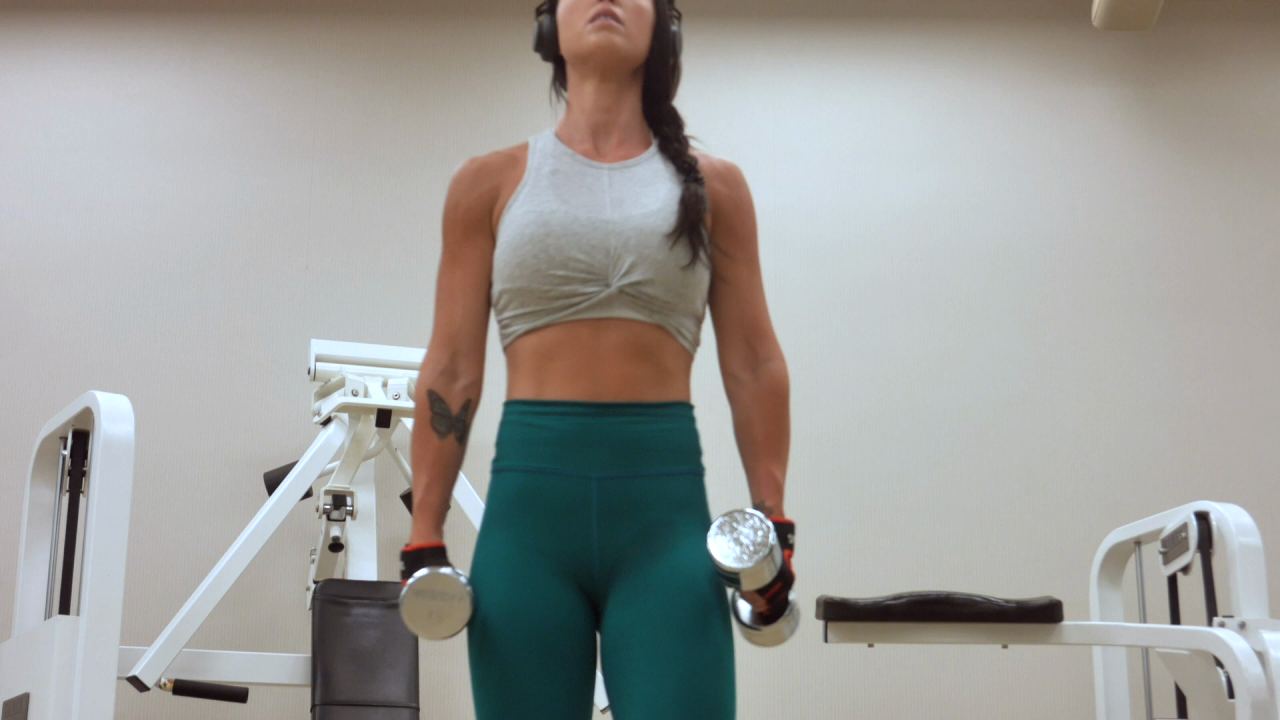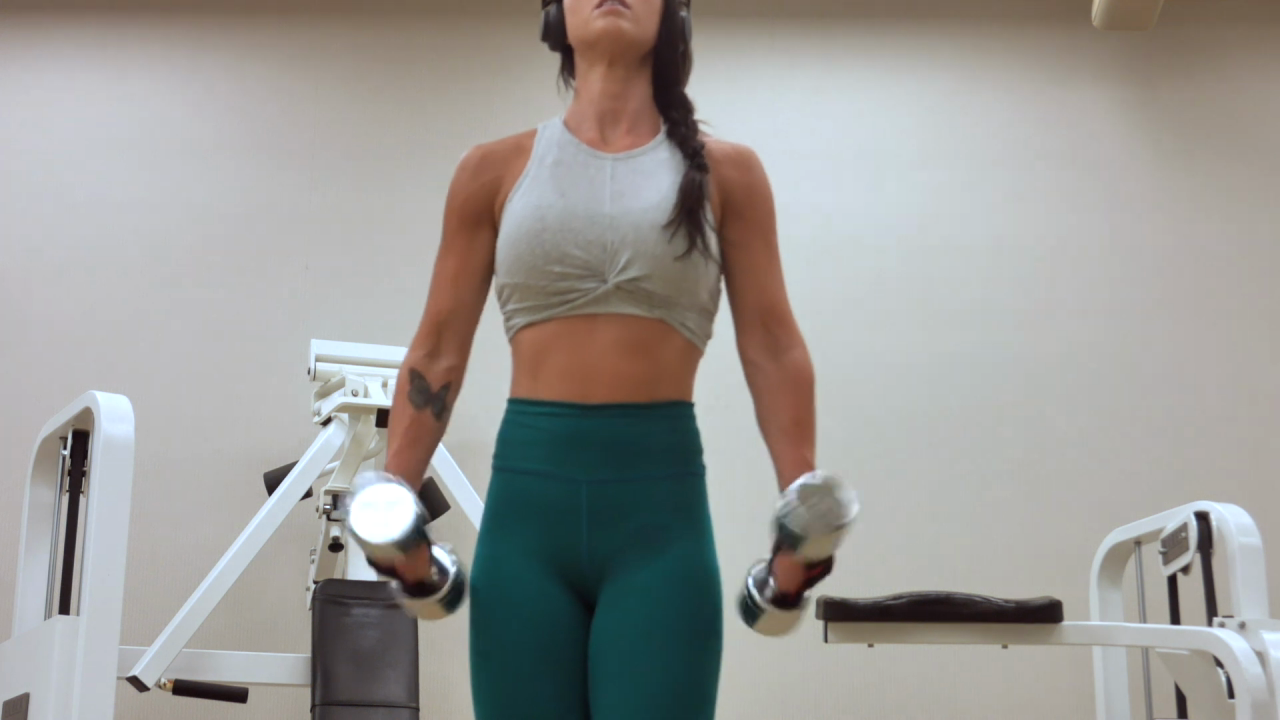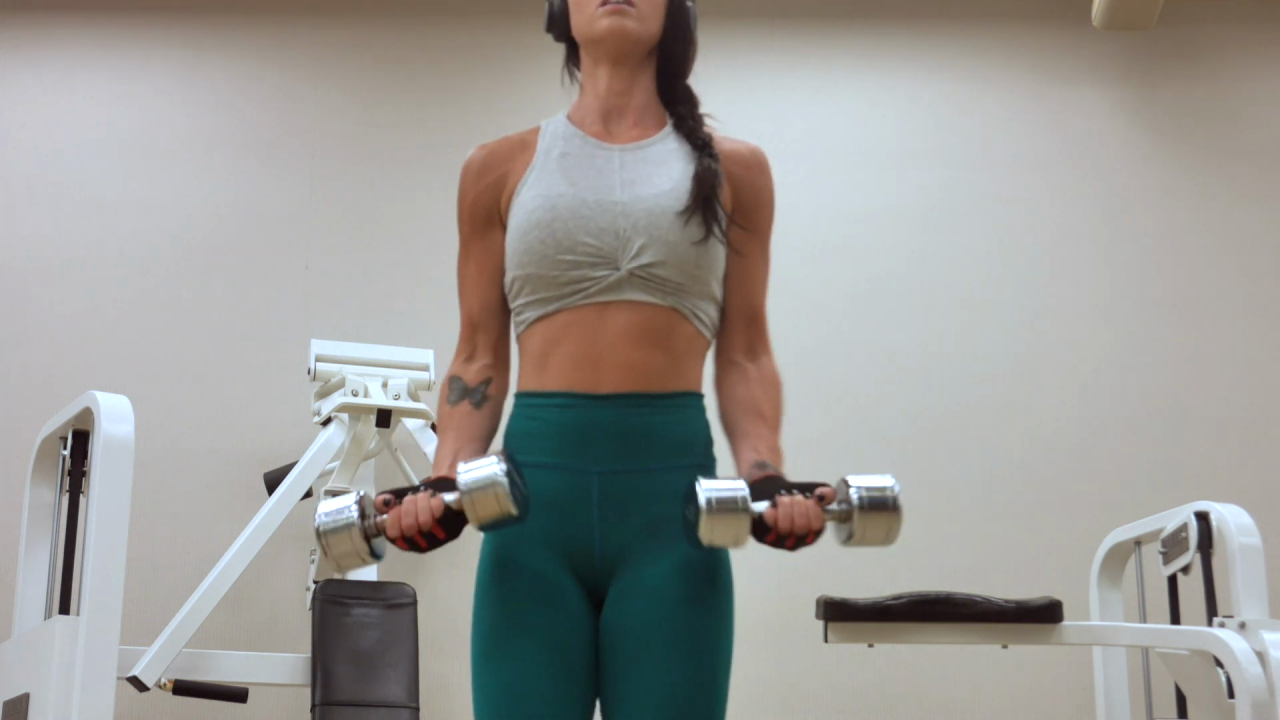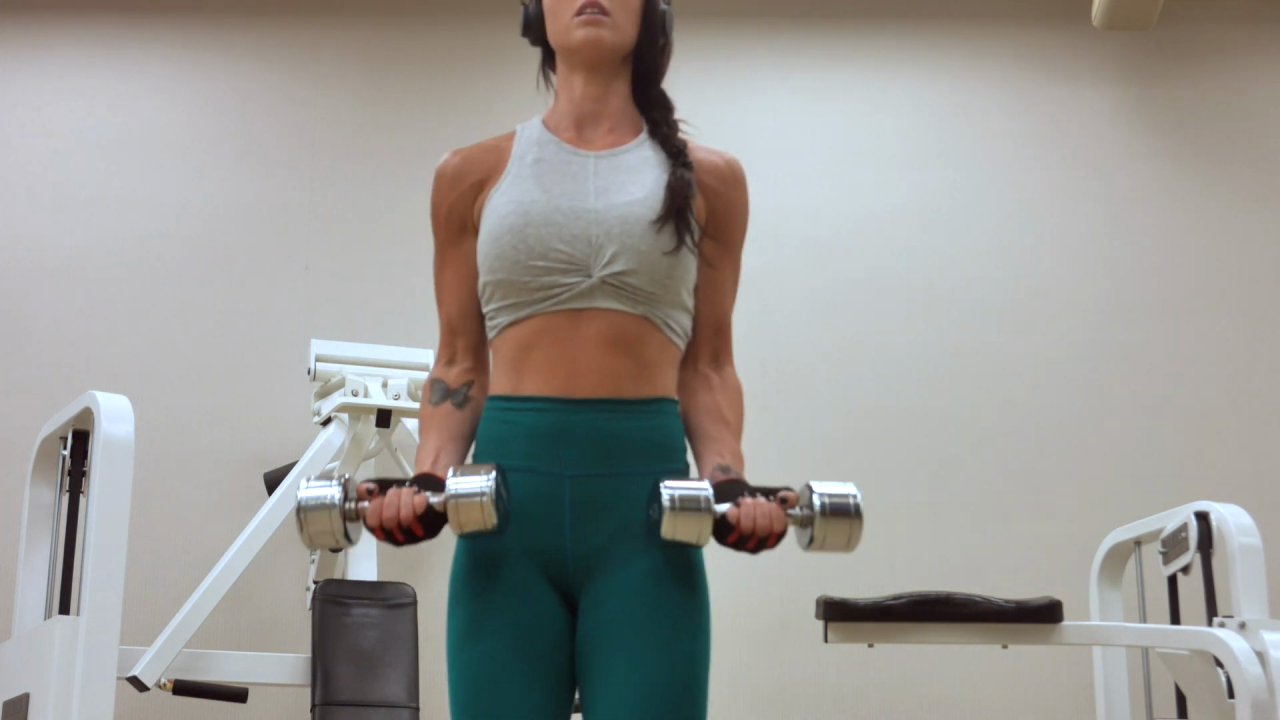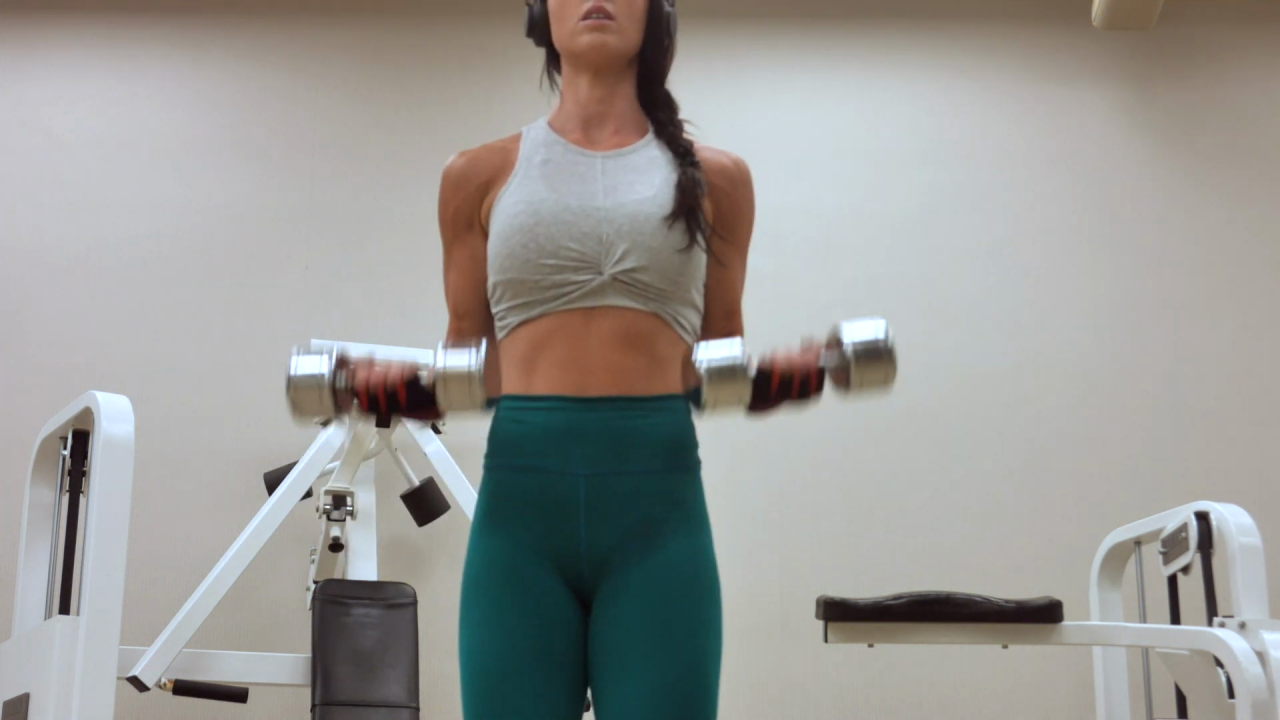
dt=0.4s
person 1, frame 1
left shoulder: (711, 186)
right shoulder: (489, 183)
left elbow: (754, 362)
right elbow: (450, 368)
left wrist: (772, 520)
right wrist: (425, 534)
left hip: (664, 503)
right hip: (529, 503)
person 1, frame 2
left shoulder: (725, 172)
right shoulder: (494, 171)
left elbow: (773, 350)
right elbow: (439, 350)
left hip: (660, 502)
right hip: (527, 497)
person 1, frame 3
left shoulder: (732, 168)
right shoulder: (499, 169)
left elbow: (745, 355)
right elbow: (479, 358)
left wrist: (767, 480)
right wrist: (445, 483)
left hip: (671, 487)
right hip: (536, 486)
person 1, frame 4
left shoulder: (707, 178)
right shoulder: (472, 174)
left elbow: (708, 364)
right elbow: (460, 361)
left wrist: (730, 485)
right wrist: (428, 477)
left hip: (646, 501)
right hip: (509, 499)
person 1, frame 5
left shoulder: (714, 178)
right shoulder: (480, 175)
right elbow: (472, 355)
left wrist: (763, 381)
right wrist: (420, 385)
left hip: (658, 500)
right hip: (522, 497)
